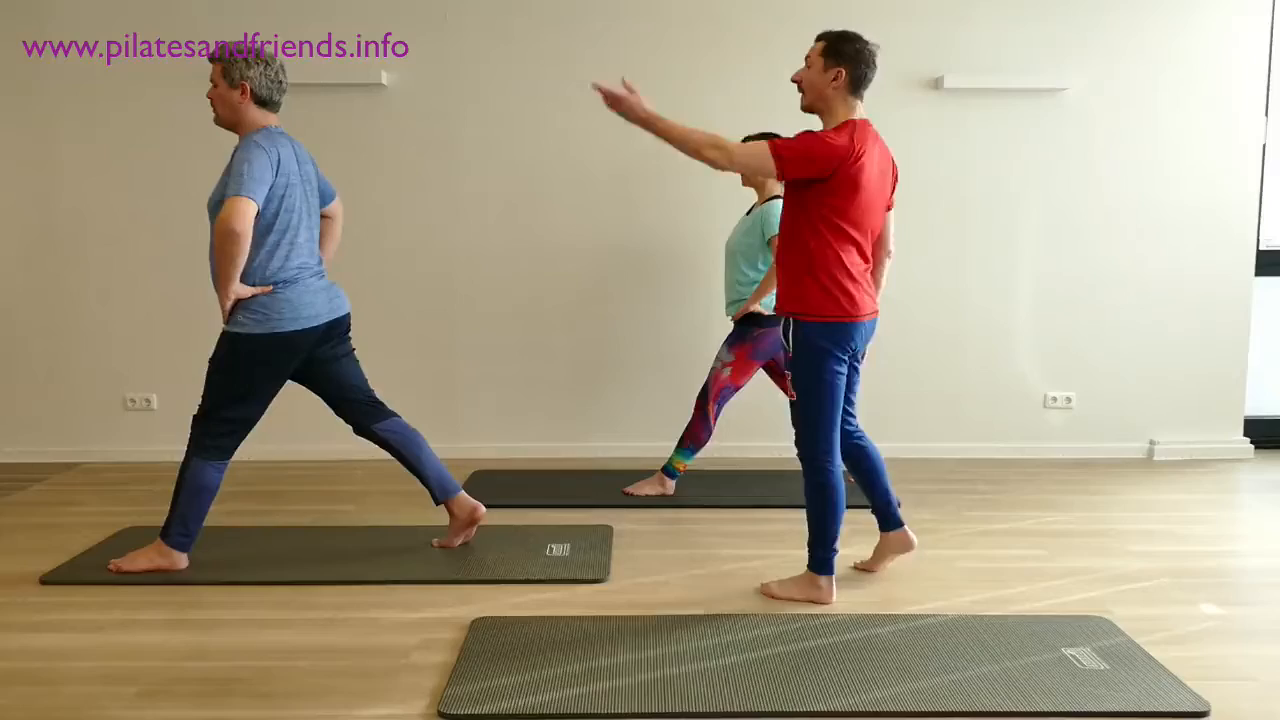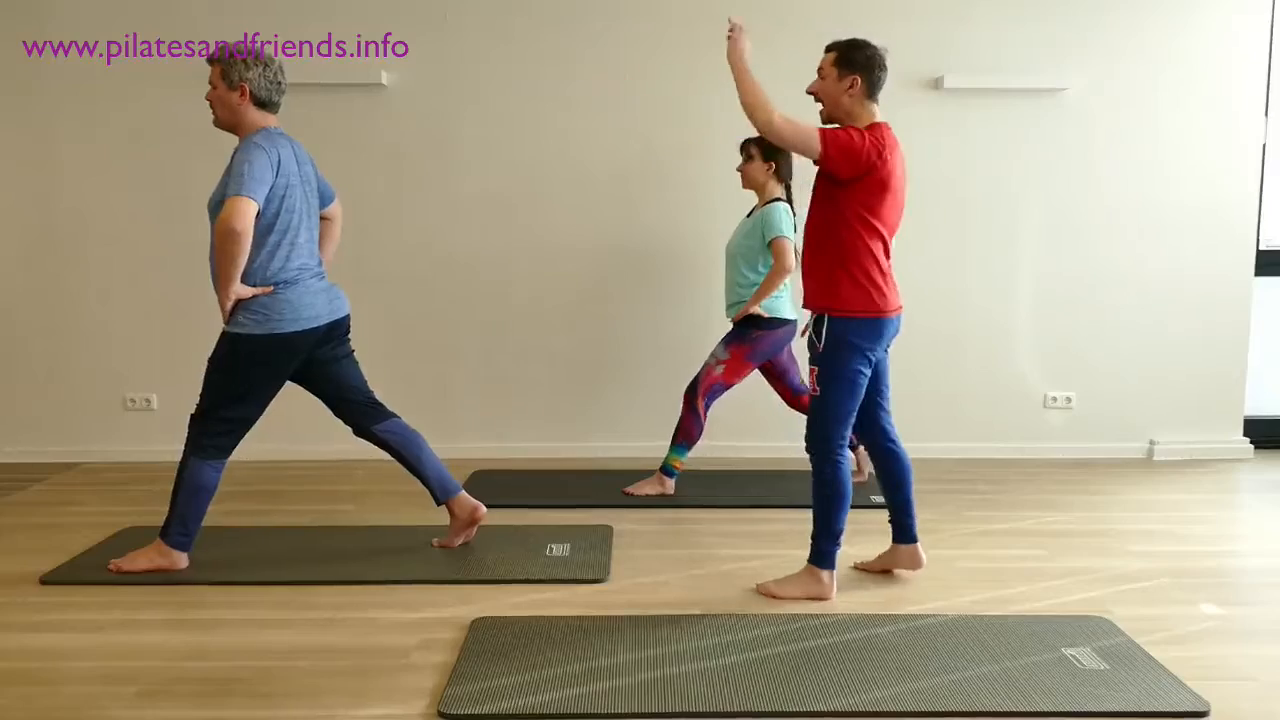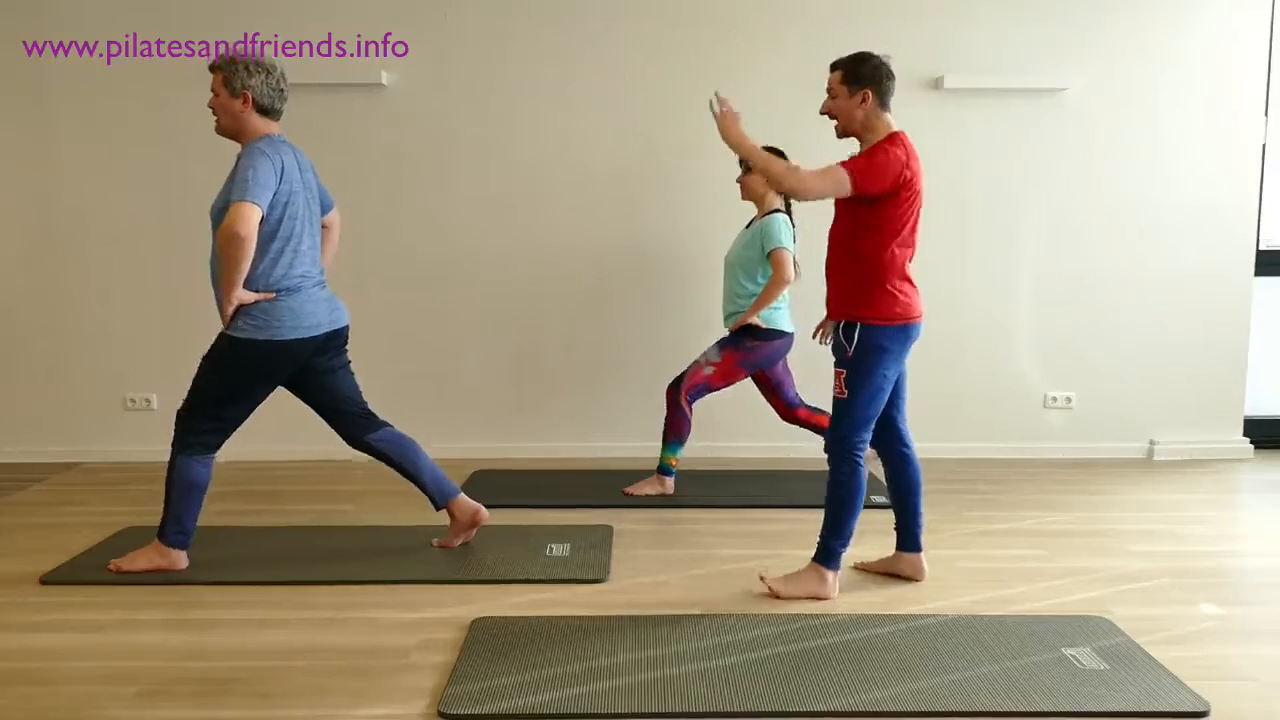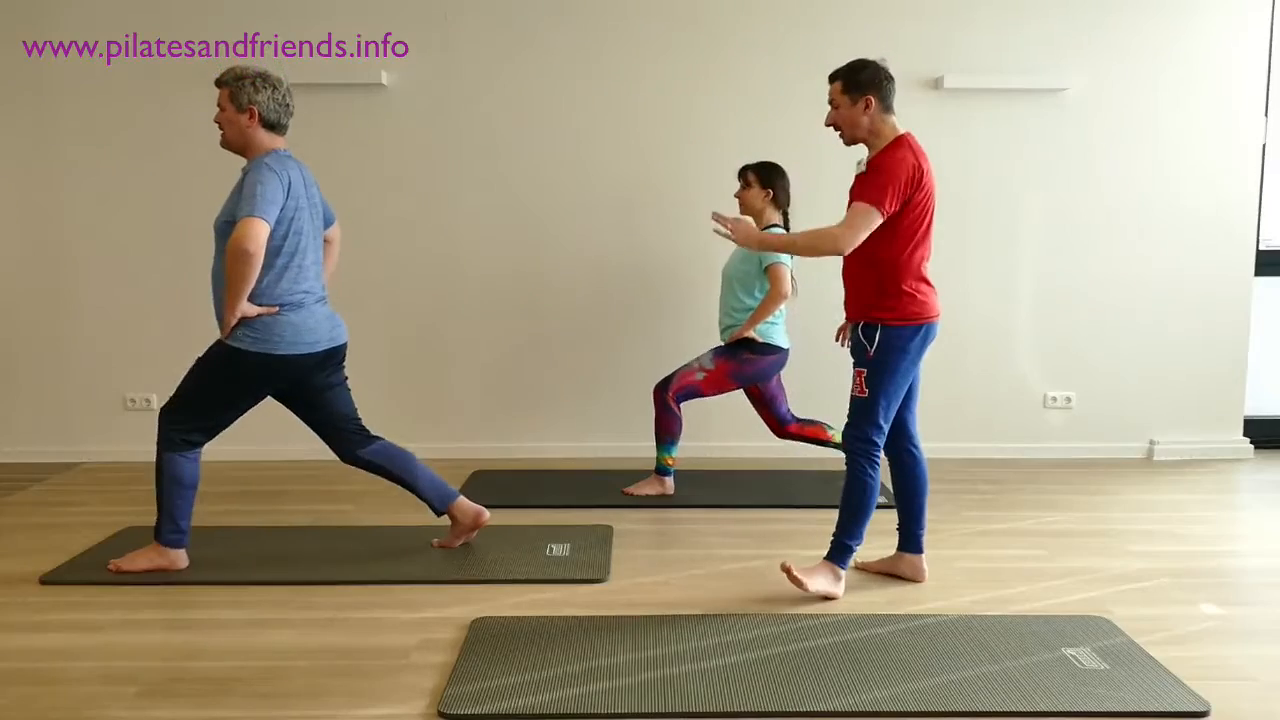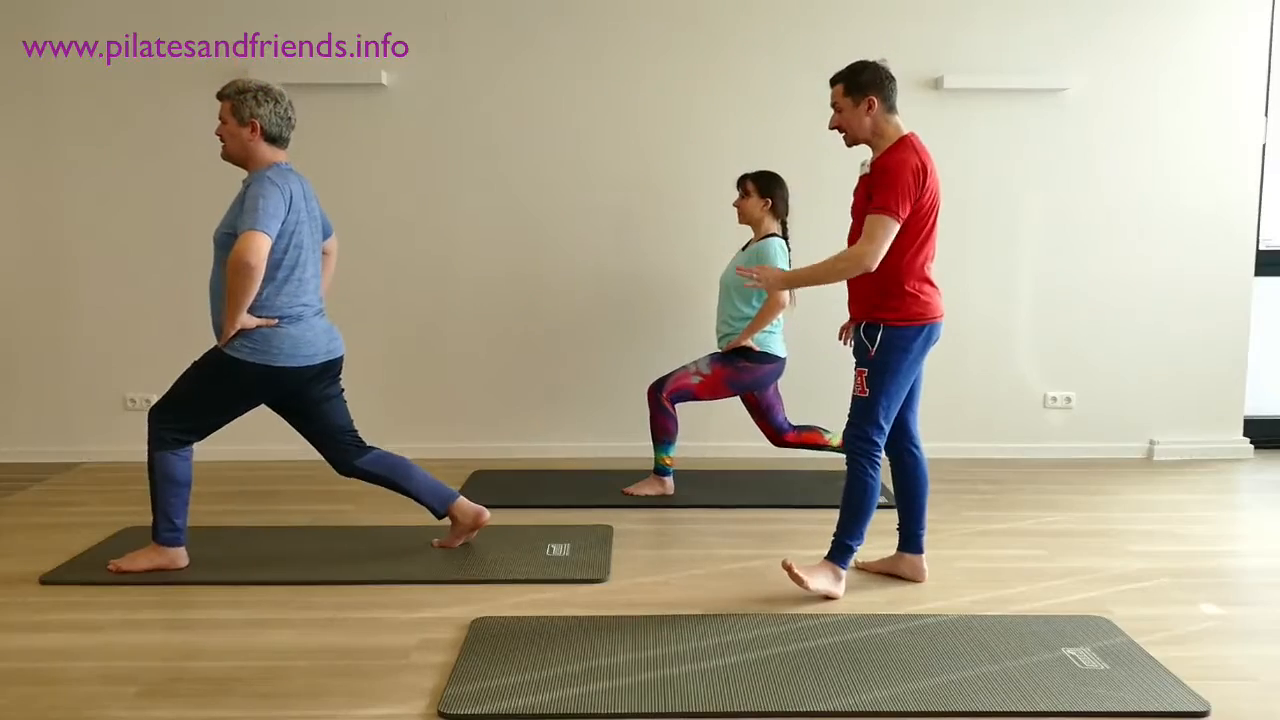
dt=0.3s
person 1, frame 1
left shoulder: (831, 148)
right shoulder: (875, 149)
left elbow: (722, 154)
right elbow: (885, 246)
left wrist: (641, 114)
left hip: (823, 322)
right hip: (852, 317)
left knee: (818, 445)
right knee: (841, 428)
left ankle: (817, 575)
right ankle: (893, 529)
person 1, frame 2
left shoulder: (862, 146)
right shoulder: (878, 145)
left elbow: (769, 124)
left wrist: (738, 58)
left hip: (848, 320)
right hip: (873, 313)
left knee: (827, 443)
right knee: (876, 429)
left ankle: (819, 572)
right ankle: (906, 544)
person 1, frame 3
left shoulder: (888, 158)
right shoulder: (883, 156)
left elbow: (804, 184)
left wrist: (737, 139)
right wrist: (843, 308)
left hip: (875, 326)
right hip: (884, 320)
left knee: (845, 444)
right knee: (890, 437)
left ankle: (823, 570)
right ankle: (910, 553)
person 1, frame 4
left shoulder: (898, 161)
right shoulder: (893, 157)
left elbow: (843, 240)
left wrist: (760, 240)
right wrist: (859, 313)
left hip: (894, 325)
right hip: (899, 320)
left knee: (864, 443)
right knee: (900, 439)
left ankle: (835, 567)
right ankle: (910, 554)
person 1, frame 5
left shoulder: (900, 163)
right shoulder: (896, 158)
left elbow: (868, 256)
left wrist: (789, 278)
right wrist: (863, 314)
left hip: (897, 325)
right hip: (901, 321)
left knee: (864, 441)
right knee: (900, 439)
left ankle: (836, 567)
right ankle: (911, 554)
person 2, frame 1
left shoulder: (257, 149)
right shoulder: (292, 149)
left elbow: (236, 221)
right elbow: (333, 212)
left wrist: (229, 287)
left hip: (271, 324)
right hip: (322, 314)
left knee: (214, 433)
right knee: (367, 414)
left ankle: (171, 548)
right ankle: (458, 503)
person 2, frame 2
left shoulder: (257, 150)
right shoulder: (292, 150)
left elbow: (236, 222)
right elbow: (332, 213)
left wrist: (229, 288)
left hip: (270, 326)
right hip: (322, 315)
left knee: (211, 433)
right knee: (368, 415)
left ankle: (171, 548)
right ankle: (459, 502)
person 2, frame 3
left shoulder: (260, 156)
right shoulder: (292, 157)
left elbow: (239, 227)
right elbow: (330, 220)
left wrist: (231, 294)
left hip: (268, 331)
right hip: (320, 324)
left knee: (196, 431)
right knee: (360, 424)
left ankle: (170, 548)
right ankle: (459, 505)
person 2, frame 4
left shoulder: (267, 171)
right shoulder: (296, 172)
left elbow: (248, 242)
right elbow: (331, 234)
left wrist: (234, 306)
left hip: (266, 344)
right hip: (318, 339)
left knee: (179, 427)
right knee: (354, 441)
left ankle: (168, 548)
right ankle: (460, 508)
person 2, frame 5
left shoulder: (268, 184)
right shoulder: (295, 184)
left elbow: (249, 255)
right elbow: (328, 247)
left wrist: (233, 318)
left hip: (264, 353)
right hip: (314, 351)
left knee: (169, 426)
right knee: (350, 454)
left ankle: (168, 547)
right ankle: (460, 510)
person 3, frame 1
left shoulder: (774, 208)
right shoulder: (760, 208)
left wrist: (754, 302)
left hip: (762, 322)
right hip: (764, 323)
left knee: (711, 396)
left ankle: (665, 478)
person 3, frame 2
left shoulder: (775, 211)
right shoulder: (760, 211)
left elbow: (787, 264)
left wrist: (752, 304)
left hip: (764, 325)
right hip: (768, 325)
left knee: (700, 392)
right knee: (800, 397)
left ankle: (665, 477)
right ankle: (860, 448)
person 3, frame 3
left shoulder: (775, 222)
right shoulder: (759, 222)
left elbow: (784, 275)
left wrist: (750, 315)
left hip: (762, 336)
right hip: (763, 337)
left knee: (681, 391)
right knee: (793, 408)
left ankle: (663, 478)
person 3, frame 4
left shoulder: (772, 238)
right shoulder: (759, 236)
left elbow: (782, 290)
left wrist: (747, 328)
left hip: (757, 350)
right hip: (759, 350)
left knee: (668, 391)
right knee: (785, 424)
left ankle: (662, 479)
person 3, frame 5
left shoulder: (770, 246)
right shoulder: (756, 244)
left elbow: (779, 298)
left wrist: (744, 337)
left hip: (755, 358)
right hip: (754, 359)
left knee: (661, 392)
right knee: (782, 433)
left ankle: (662, 479)
